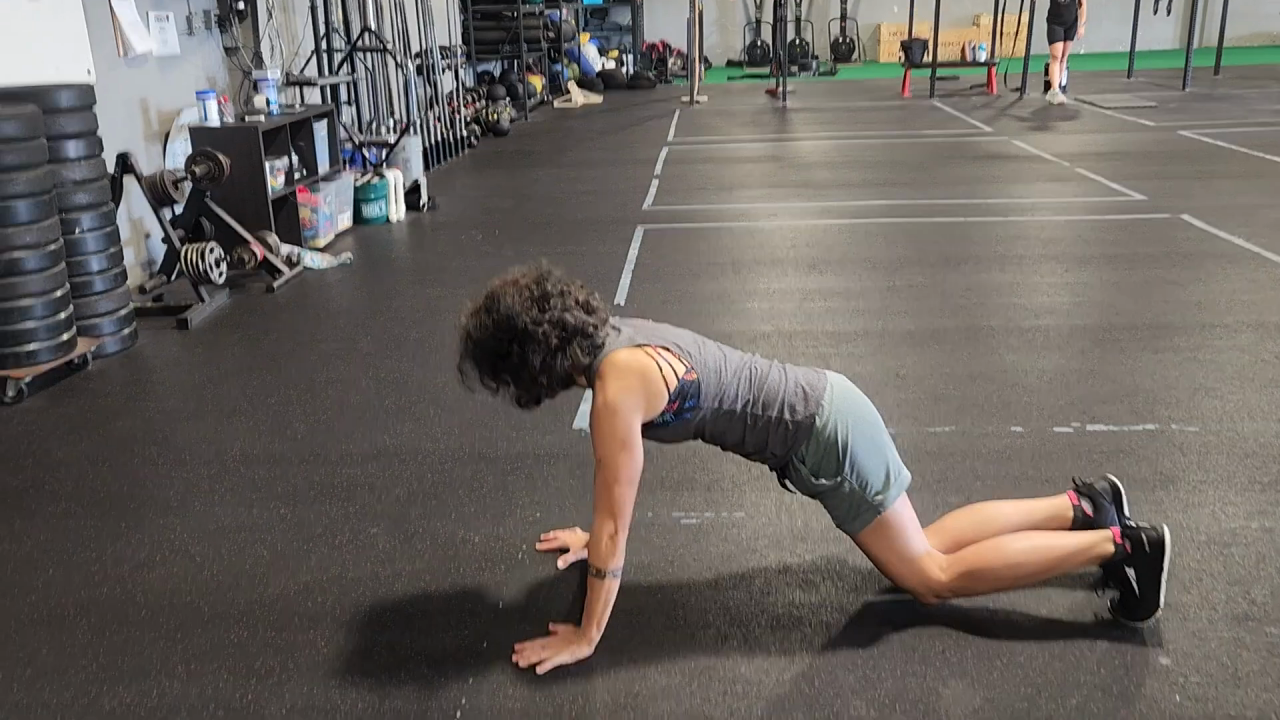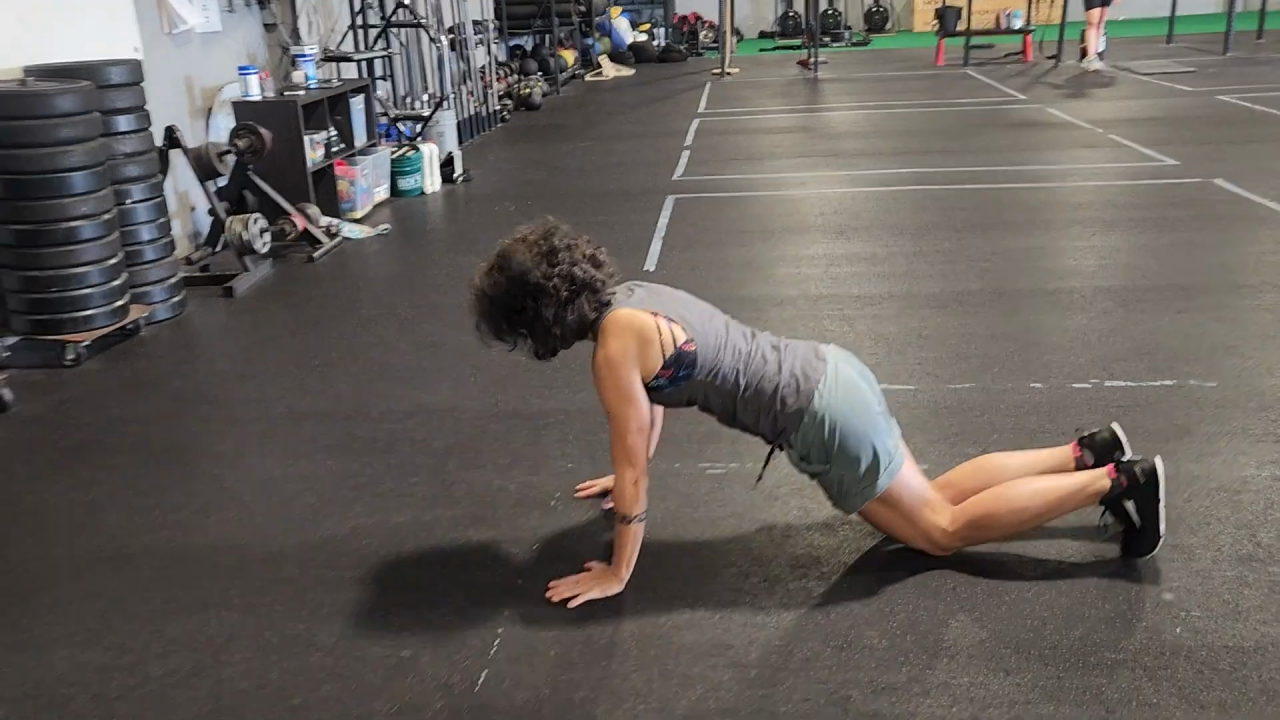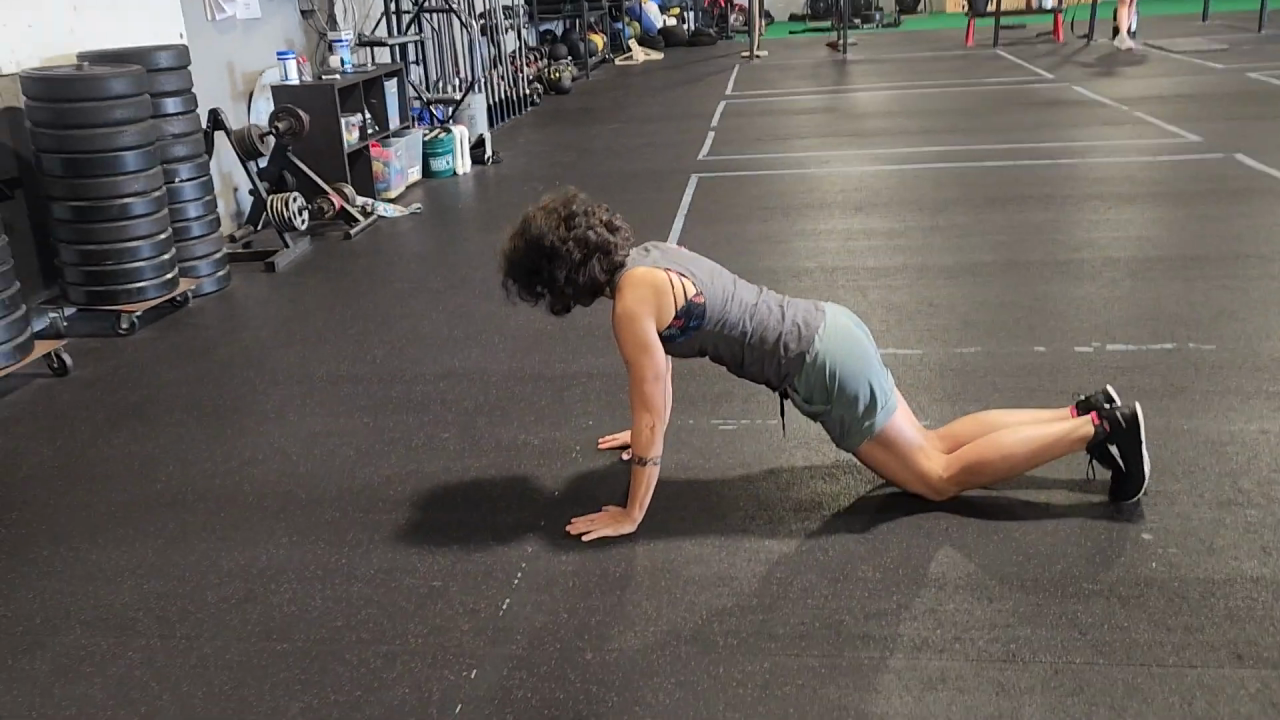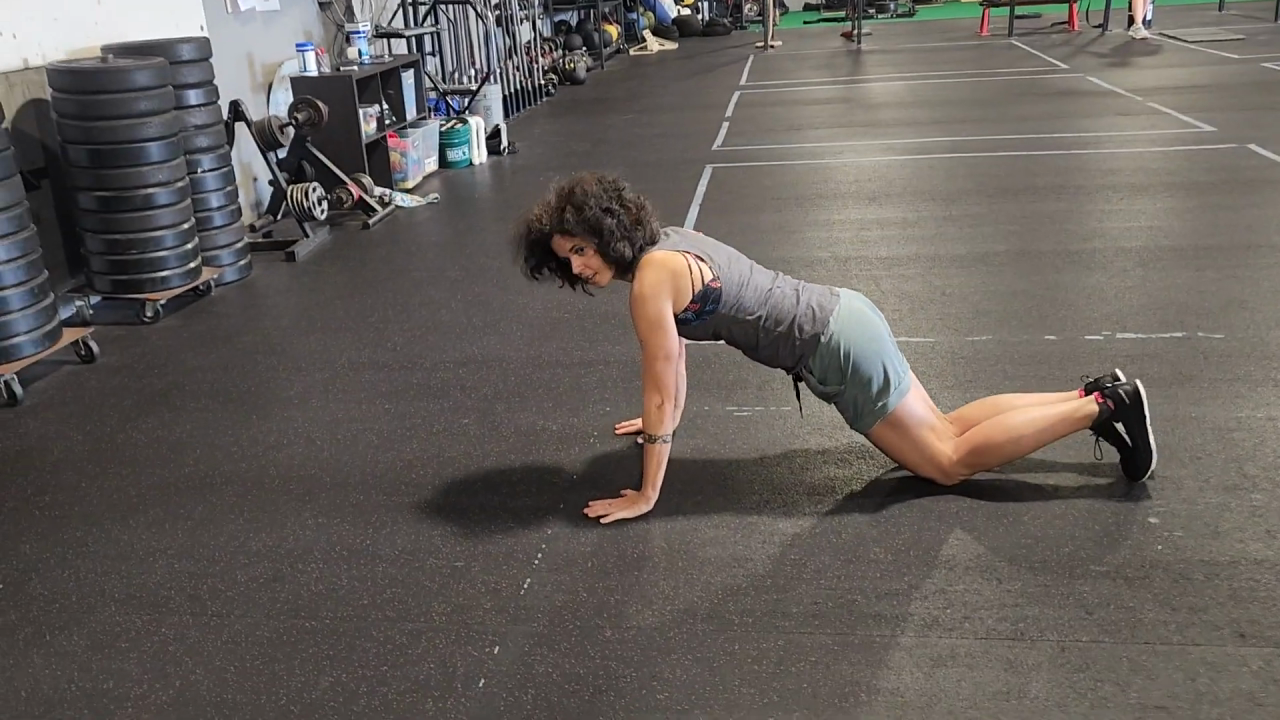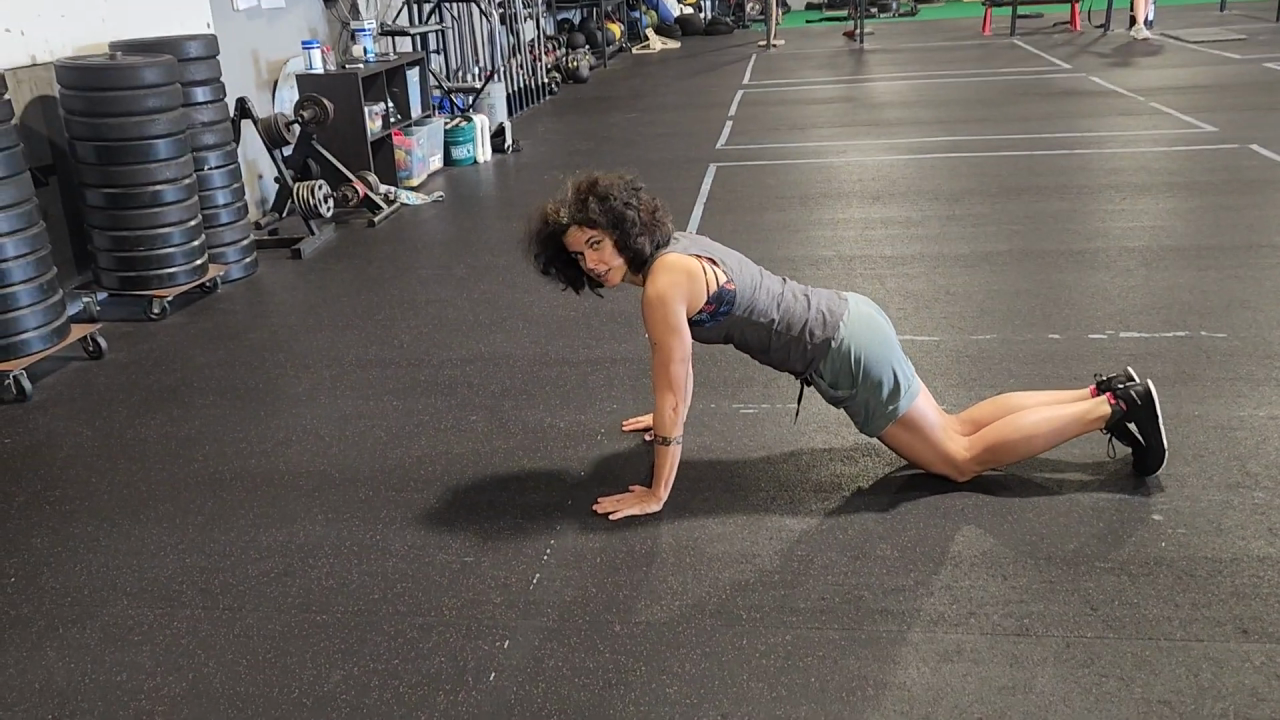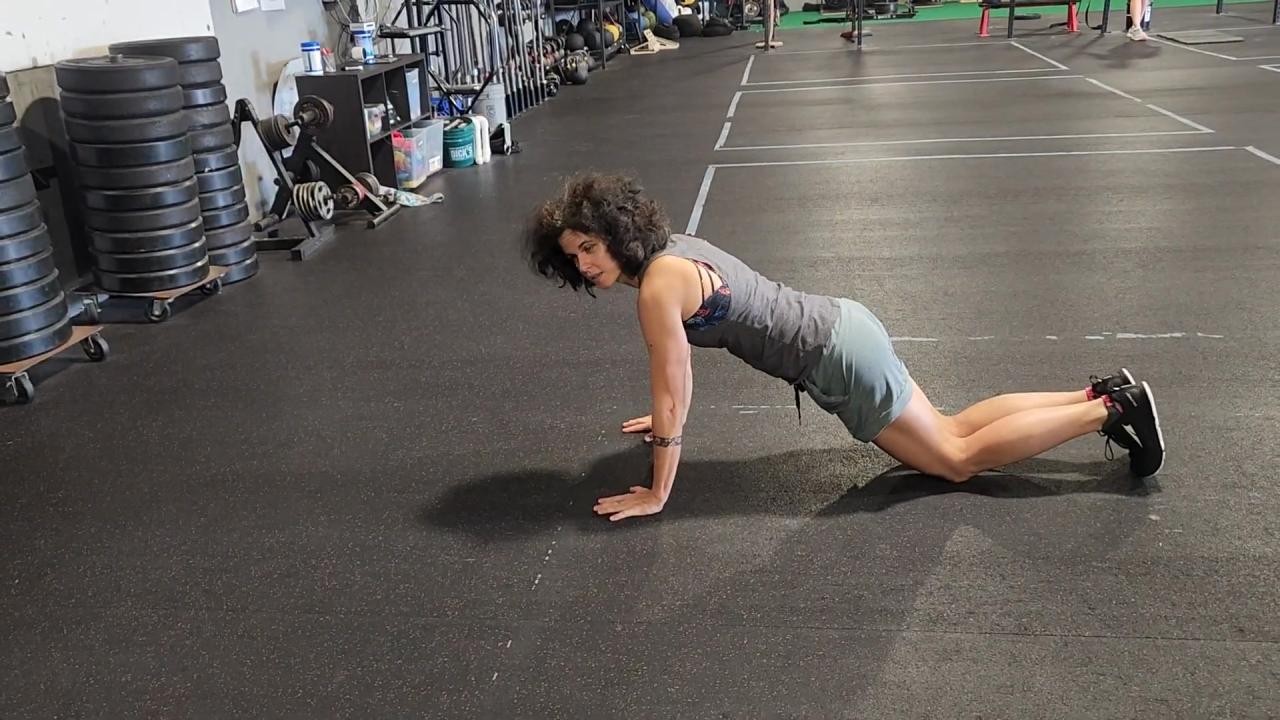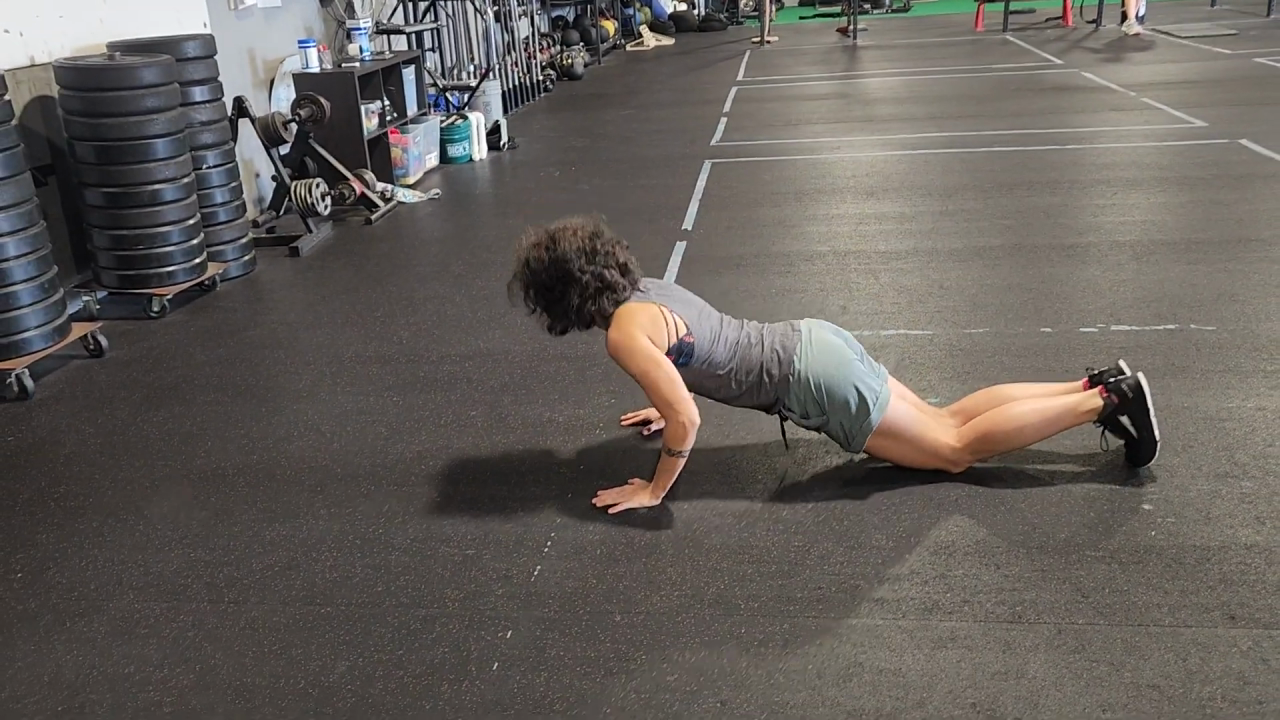
dt=0.4s
person 1, frame 1
left shoulder: (616, 384)
right shoulder: (612, 337)
left elbow: (614, 523)
left wrist: (584, 638)
right wrist: (596, 538)
left hip: (826, 435)
right hip: (821, 407)
left knee: (935, 577)
right knee: (925, 545)
left ankle: (1121, 545)
right ankle: (1085, 505)
person 1, frame 2
left shoulder: (615, 342)
right shoulder: (631, 297)
left elbow: (633, 472)
right elbow: (654, 399)
left wrist: (615, 576)
right wrist: (630, 481)
left hip: (824, 417)
right hip: (828, 372)
left knee: (945, 531)
right knee: (933, 496)
left ankle: (1116, 480)
right ankle: (1085, 453)
person 1, frame 3
left shoulder: (631, 297)
right shoulder: (643, 256)
left elbow: (650, 414)
right elbow: (663, 362)
left wrist: (631, 515)
right wrist: (646, 435)
left hip: (823, 364)
right hip: (827, 330)
left knee: (939, 477)
right knee: (929, 448)
left ankle: (1099, 429)
right ankle: (1082, 413)
person 1, frame 4
left shoulder: (649, 280)
right shoulder: (663, 242)
left elbow: (660, 396)
right elbow: (676, 353)
left wrist: (646, 497)
right wrist: (664, 418)
left hip: (837, 347)
right hip: (840, 317)
left knee: (949, 461)
right knee: (941, 430)
left ankle: (1102, 408)
right ankle: (1092, 393)
person 1, frame 5
left shoulder: (663, 283)
right shoulder: (673, 246)
left elbow: (672, 396)
right elbow: (681, 365)
left wrist: (656, 495)
right wrist: (666, 417)
left hip: (846, 350)
right hip: (846, 322)
left knee: (961, 458)
right knee: (953, 430)
left ankle: (1115, 409)
right ankle: (1104, 392)
person 1, frame 6
left shoulder: (658, 285)
right shoulder: (670, 247)
left elbow: (671, 401)
right elbow: (687, 349)
left wrist: (656, 496)
right wrist: (668, 417)
left hip: (838, 358)
right hip: (840, 325)
left knee: (958, 460)
right knee: (949, 431)
left ankle: (1109, 411)
right ankle: (1100, 394)
person 1, frame 7
left shoulder: (623, 332)
right shoulder: (642, 289)
left elbow: (687, 419)
left wrist: (656, 488)
right wrist: (671, 404)
left hip: (813, 379)
right hip: (813, 340)
left knee: (957, 449)
right knee: (948, 421)
left ankle: (1102, 400)
right ankle: (1096, 382)
